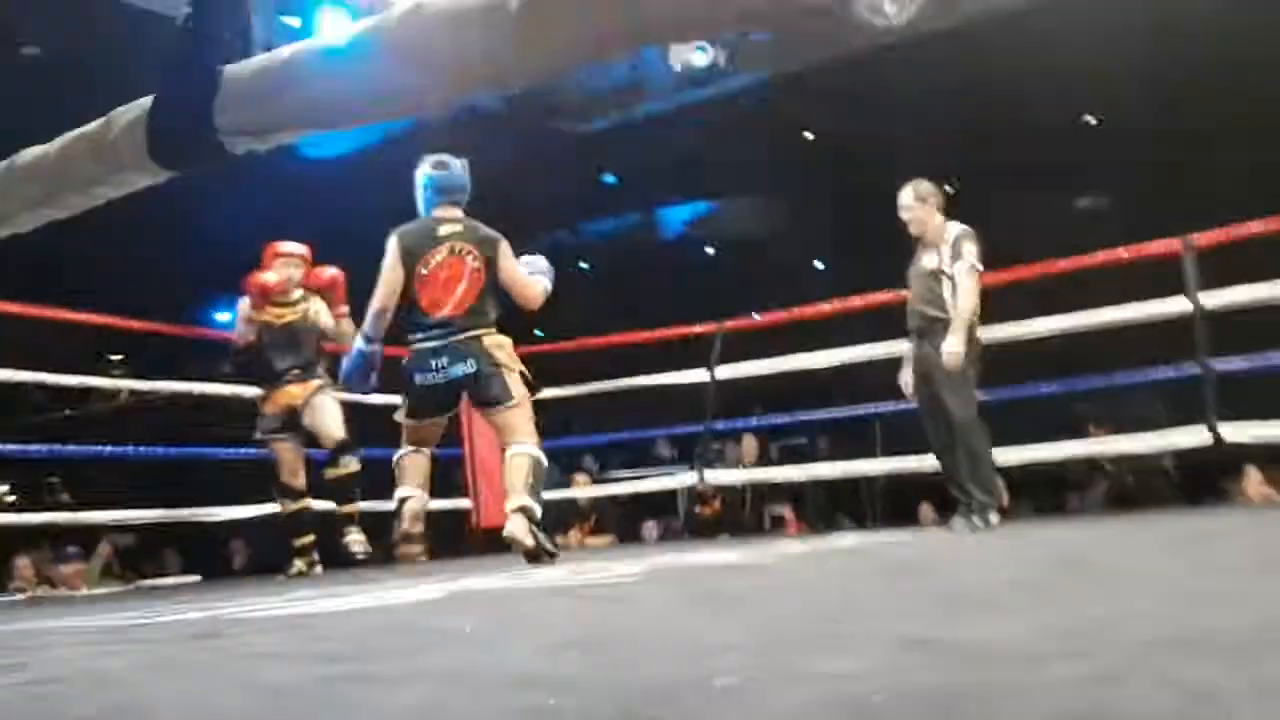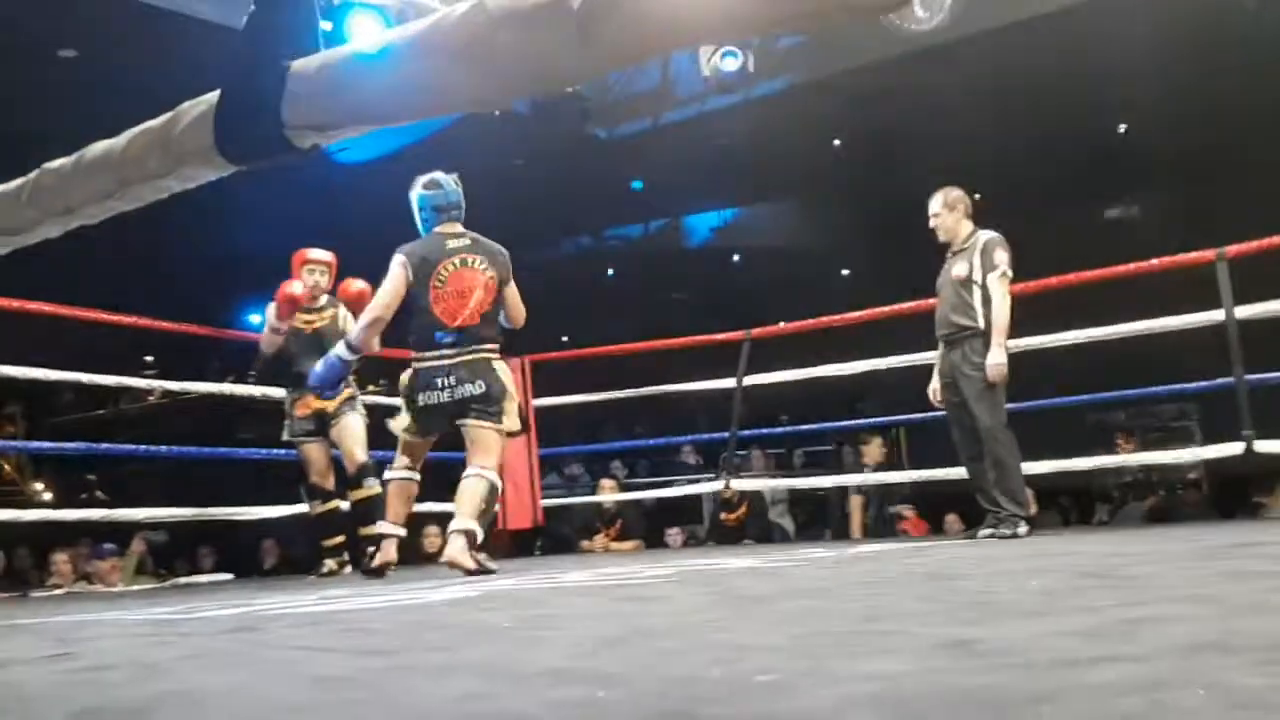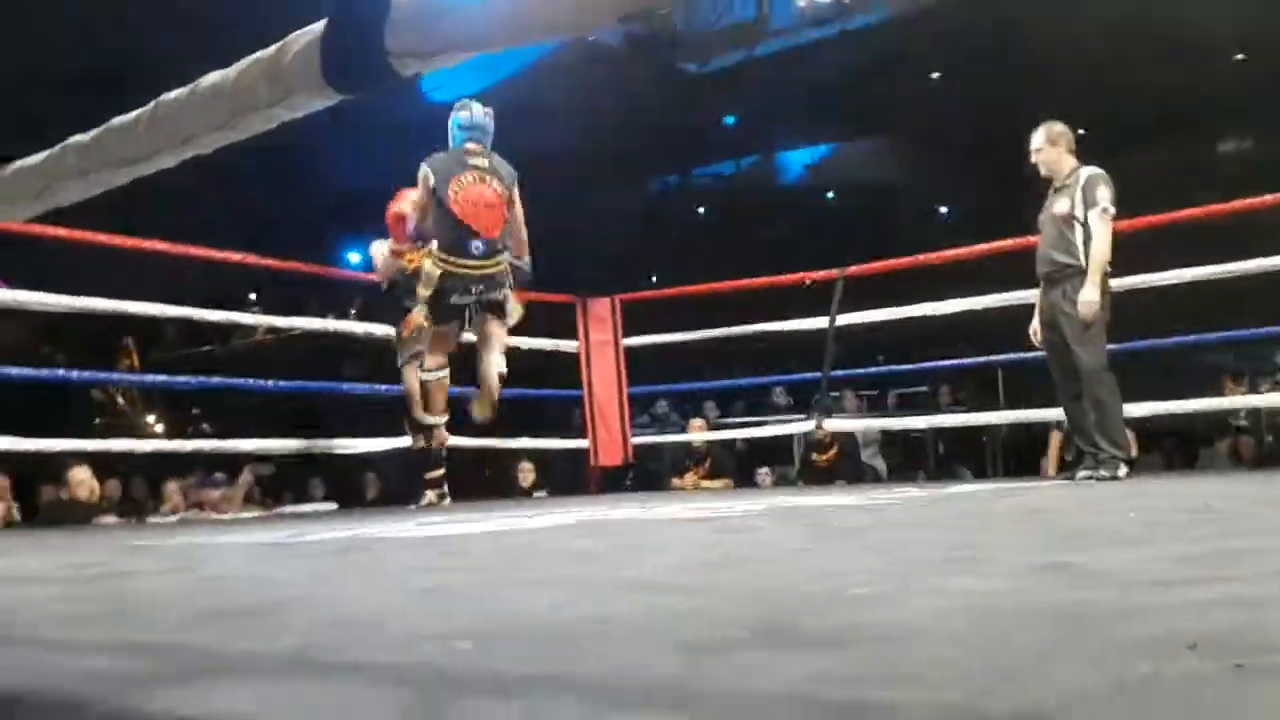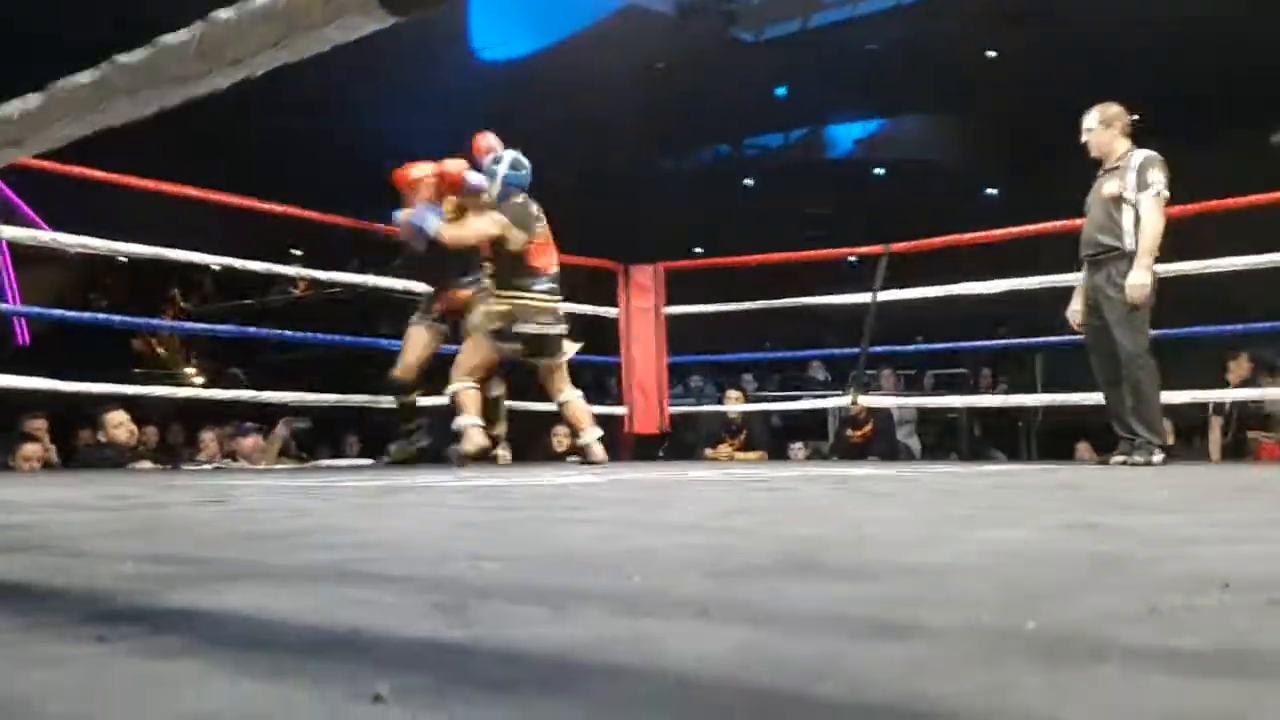
dt=0.5s
person 1, frame 1
left shoulder: (402, 239)
right shoulder: (490, 240)
left elbow: (384, 302)
right elbow: (530, 298)
left wrist: (363, 348)
right wrist: (540, 276)
left hip: (426, 358)
right hip: (479, 351)
left knee: (415, 443)
right knee: (522, 440)
left ankle: (413, 512)
right ankle: (520, 519)
person 1, frame 2
left shoulder: (409, 256)
right shoulder: (496, 253)
left elbow: (378, 314)
right elbow: (516, 318)
left wrist: (339, 358)
left hip: (430, 374)
right hip: (482, 370)
left knee: (408, 458)
right knee: (484, 464)
left ankle: (389, 544)
right ankle: (461, 540)
person 1, frame 3
left shoulder: (435, 166)
right shoulder: (506, 172)
left elbow: (409, 213)
right elbow: (518, 233)
right wrist: (519, 266)
left hip: (448, 274)
right hip: (492, 274)
left knee: (433, 355)
right knee: (491, 337)
left ankle: (434, 433)
right ankle: (490, 375)
person 1, frame 4
left shoulder: (502, 217)
right shoulder: (530, 208)
left elbow: (454, 236)
left wrist: (427, 220)
left hip: (514, 311)
right hip: (547, 312)
left knee: (463, 373)
right knee: (561, 385)
left ankle: (472, 433)
right ankle: (593, 445)
person 2, frame 1
left shoulder: (958, 236)
right shoulder: (922, 251)
left elbow: (968, 286)
left wrist: (956, 335)
right wrist: (909, 360)
left hip: (950, 343)
right hip: (924, 346)
left knee: (963, 419)
right knee: (938, 429)
left ankle: (986, 504)
right ankle: (966, 504)
person 2, frame 2
left shoulder: (988, 243)
right shoulder: (951, 258)
left elbow: (1000, 295)
left wrist: (998, 346)
right wrist: (938, 368)
left hip: (977, 349)
right hip: (952, 354)
left knee: (992, 428)
right knee: (966, 439)
left ankle: (1014, 515)
right ankle: (994, 514)
person 2, frame 3
left shoulder: (1091, 179)
right shoulder: (1053, 194)
left elbow: (1101, 233)
left wrist: (1093, 285)
right wrist: (1039, 308)
left hip: (1079, 288)
right hip: (1052, 293)
left knee: (1092, 368)
right knee: (1066, 379)
left ankle: (1115, 457)
right ankle: (1092, 456)
person 2, frame 4
left shoulder: (1144, 162)
right shoulder: (1103, 176)
left elbow: (1153, 215)
left wrist: (1141, 268)
right wrist: (1079, 291)
left hip: (1123, 271)
right hip: (1096, 275)
left knee: (1133, 354)
right knee: (1105, 361)
left ankle: (1150, 443)
right ankle: (1127, 441)
person 3, frame 1
left shoulder: (315, 303)
right shoulder: (251, 304)
left elbow: (345, 341)
right elbow: (241, 341)
left wrist: (340, 306)
right wrist: (253, 310)
left hip: (311, 385)
right hip: (275, 397)
left knee: (337, 439)
right knee: (290, 477)
left ankle: (351, 527)
right ankle: (306, 555)
person 3, frame 2
left shoulder: (340, 308)
right shoulder: (278, 308)
right elbow: (266, 350)
right wrist: (281, 319)
left hip: (339, 394)
right hip: (302, 402)
left knee: (358, 462)
right knee: (318, 479)
left ankle: (372, 547)
right ankle: (335, 555)
person 3, frame 3
left shoulder: (436, 246)
right shoulder: (382, 249)
right elbow: (382, 274)
right wrist: (398, 240)
left hip: (441, 325)
right hip: (411, 334)
right knee: (420, 408)
right ankle: (436, 486)
person 3, frame 4
left shoulder: (460, 201)
right shoulder: (407, 219)
right elbow: (416, 229)
left hip: (474, 291)
right hip: (440, 299)
right knee: (403, 373)
right ankle: (412, 434)
